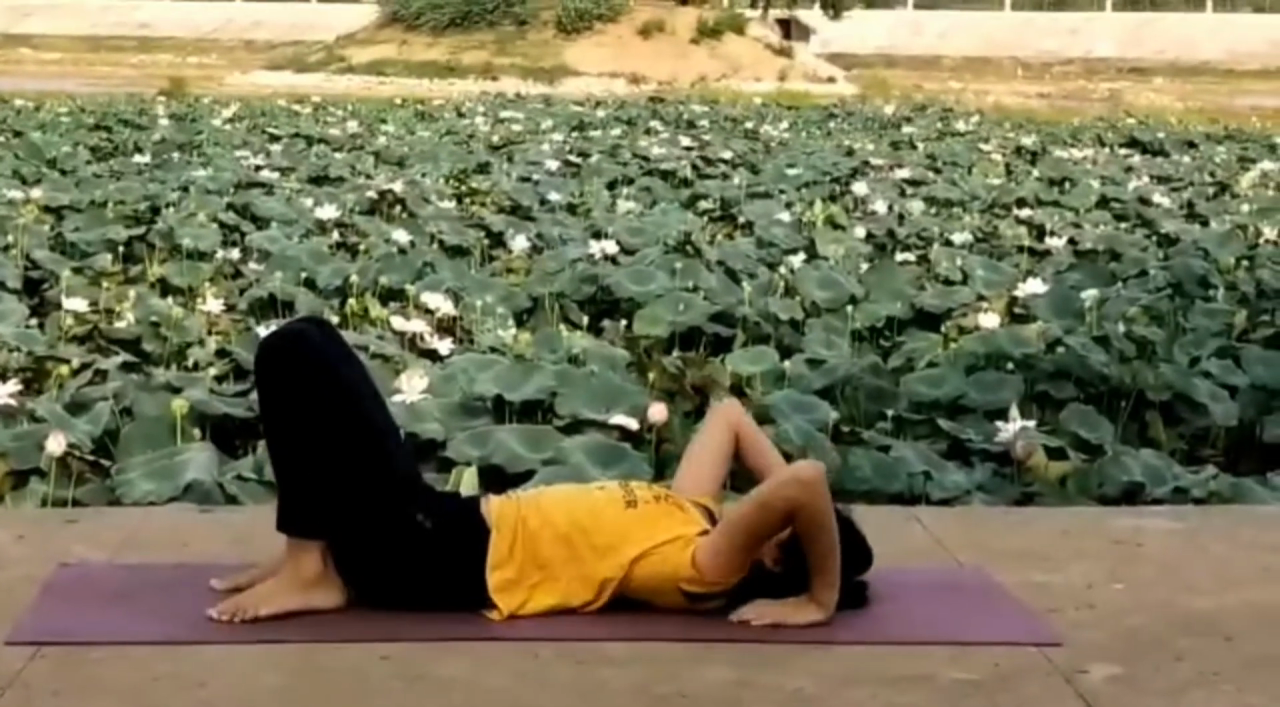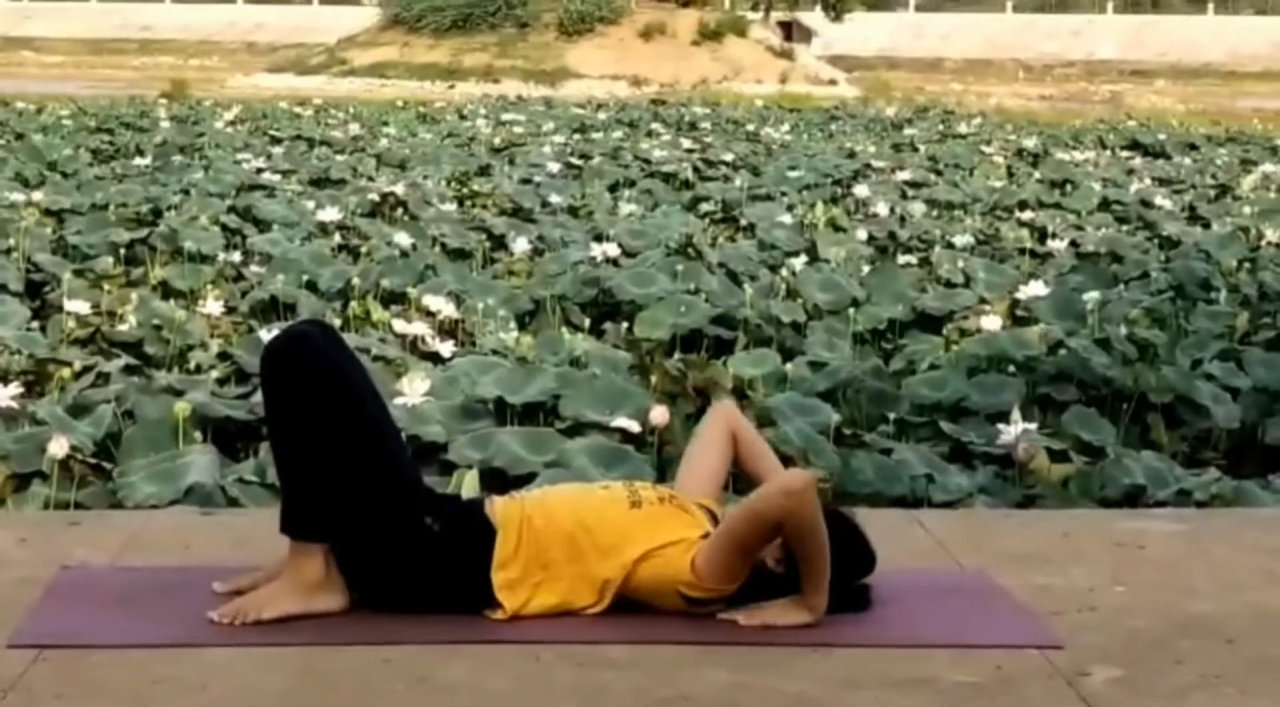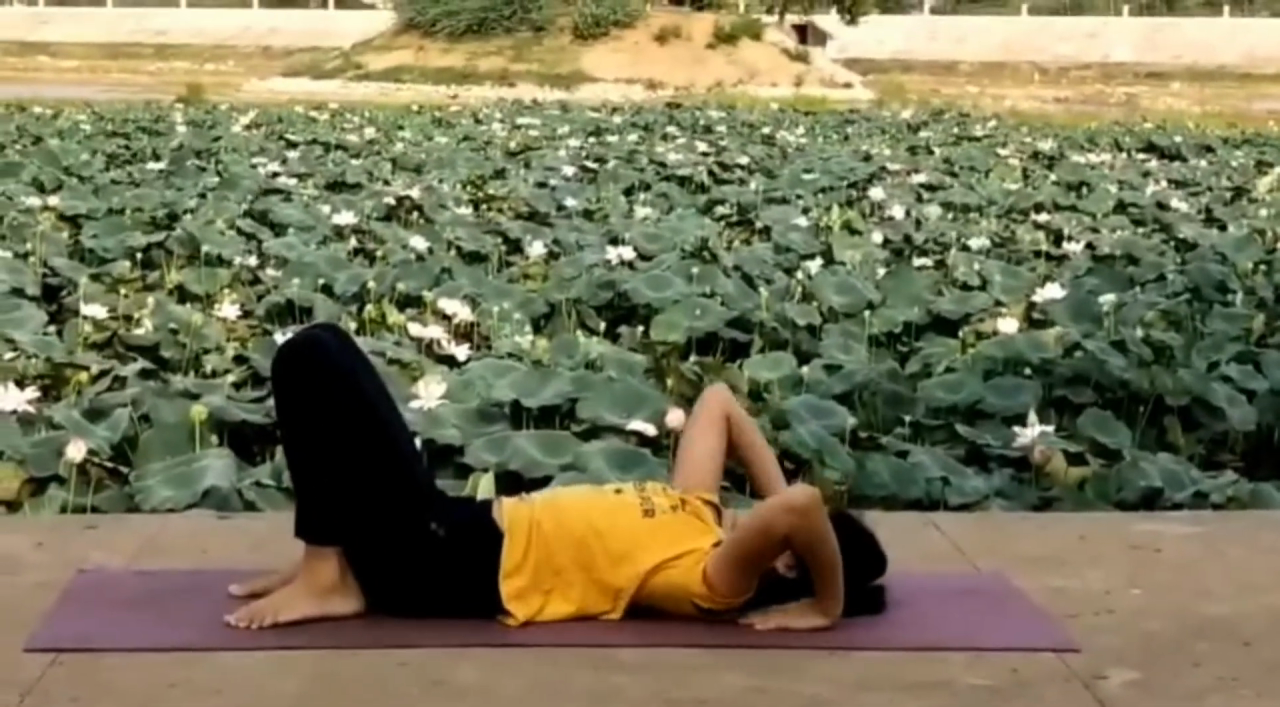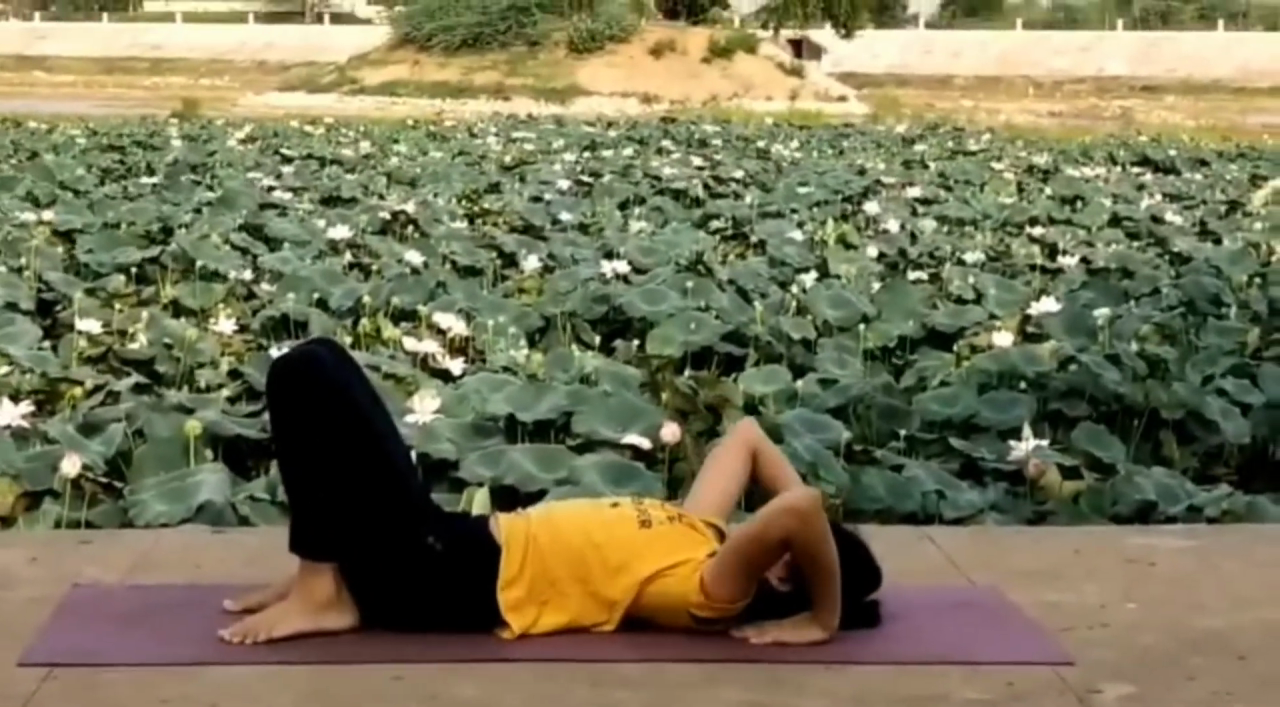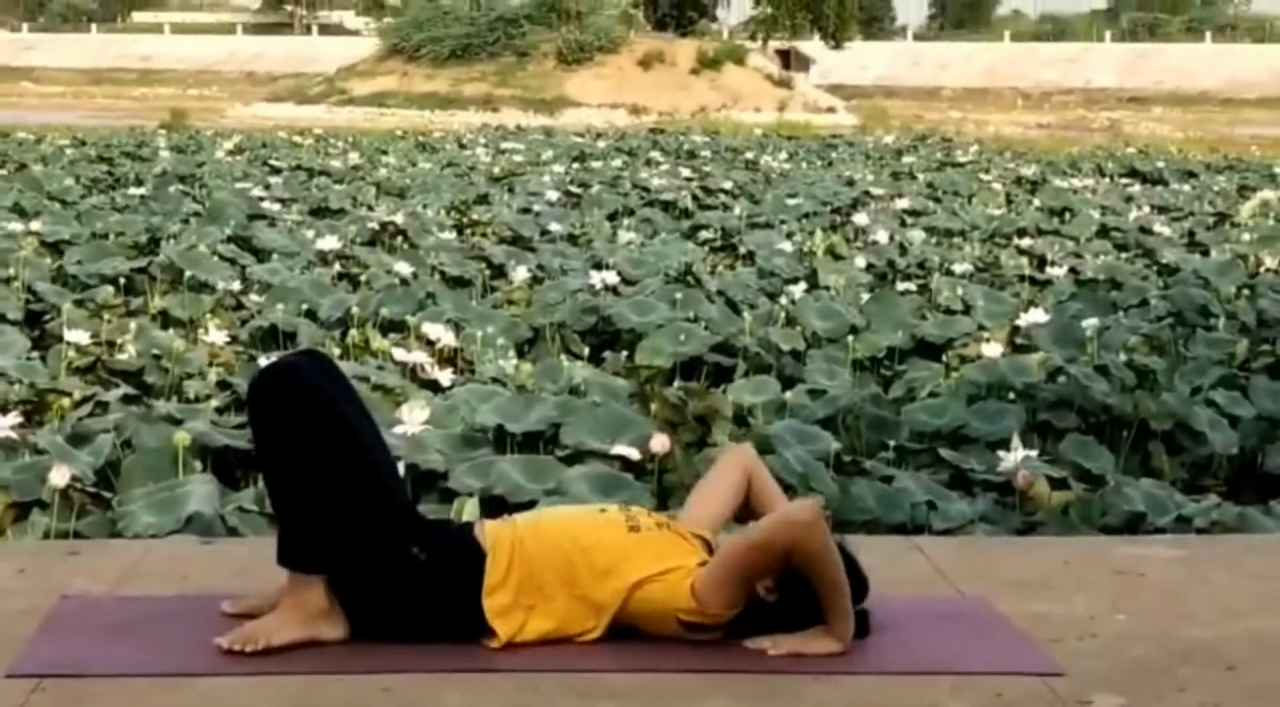
dt=0.3s
person 1, frame 1
left shoulder: (707, 571)
right shoulder: (694, 515)
right elbow: (727, 411)
left wrist: (819, 601)
right wrist: (790, 494)
left hip: (430, 560)
right hip: (446, 530)
left knee: (290, 354)
right knee: (309, 339)
left ankle: (310, 574)
right ankle: (313, 554)
person 1, frame 2
left shoulder: (706, 575)
right shoulder: (695, 514)
left elbow: (794, 488)
right elbow: (724, 413)
left wrist: (811, 604)
right wrist: (790, 500)
left hip: (434, 562)
right hip: (448, 531)
left knee: (297, 357)
right knee: (311, 344)
left ankle: (313, 578)
right ankle: (316, 556)
person 1, frame 3
left shoulder: (717, 584)
right shoulder: (702, 515)
left elbow: (799, 505)
right elbow: (717, 400)
left wrist: (825, 609)
right wrist: (778, 495)
left hip: (443, 565)
right hip: (457, 533)
left knee: (308, 361)
right knee: (323, 346)
left ankle: (328, 581)
right ankle: (329, 562)
person 1, frame 4
left shoulder: (713, 594)
right shoulder: (702, 531)
left elbow: (800, 508)
right elbow: (746, 432)
left wrist: (823, 620)
right wrist: (807, 521)
left hip: (441, 578)
right hip: (456, 546)
left knee: (303, 376)
right knee: (319, 363)
left ankle: (323, 596)
right ankle: (323, 574)
person 1, frame 5
left shoulder: (705, 602)
right shoulder: (694, 547)
left elbow: (804, 517)
right elbow: (741, 458)
left wrist: (837, 630)
right wrist: (794, 538)
left hip: (429, 586)
right hip: (443, 555)
left knee: (284, 388)
right knee: (304, 374)
left ankle: (312, 606)
right ankle: (315, 584)
